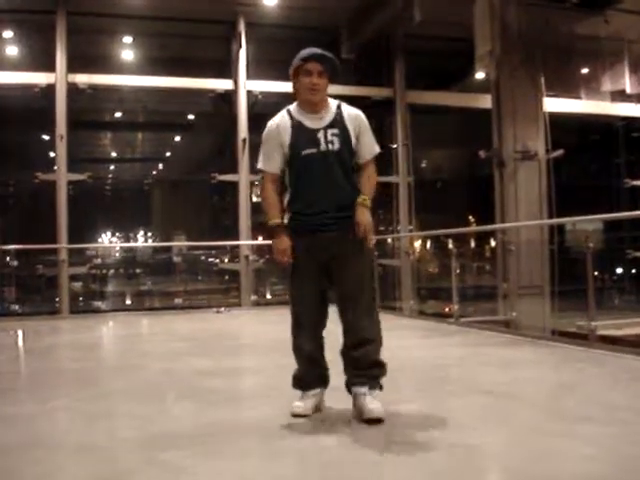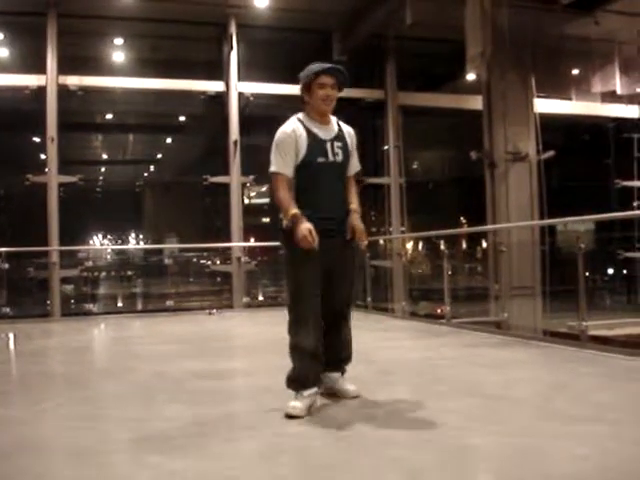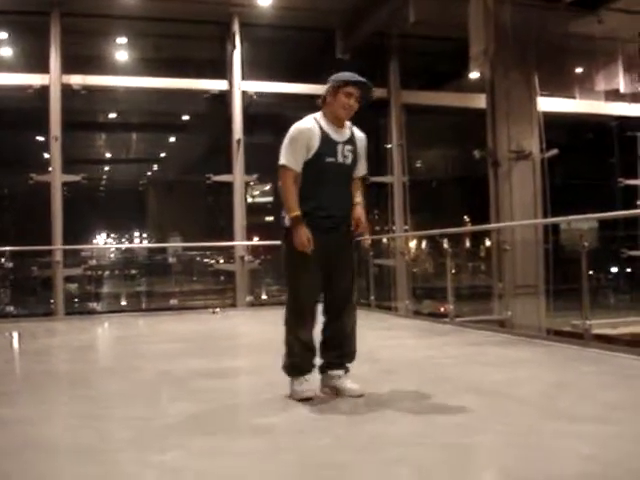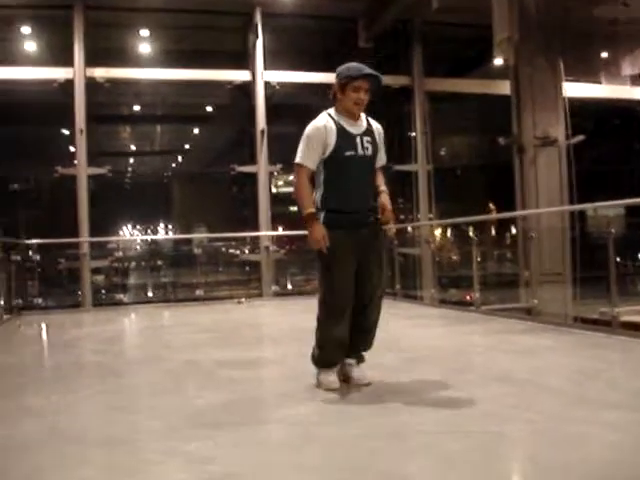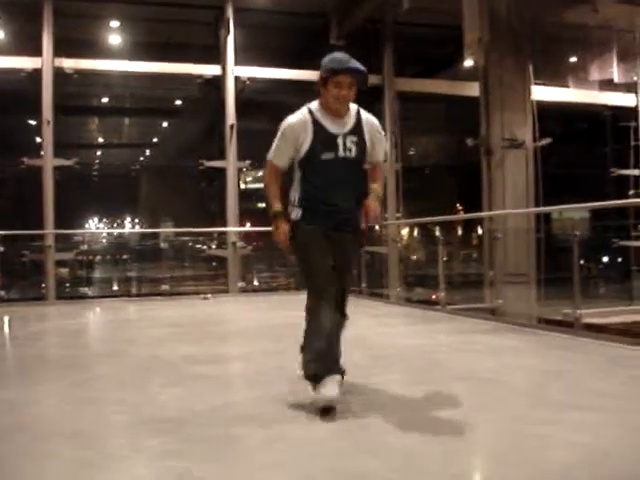
dt=0.5s
person 1, frame 1
left shoulder: (352, 117)
right shoulder: (279, 127)
left elbow: (367, 166)
right elbow: (268, 182)
left wrist: (364, 203)
right wrist: (278, 229)
left hip: (348, 230)
right hip: (303, 234)
left knee: (360, 309)
right knee: (306, 315)
left ankle: (365, 386)
right ankle: (312, 386)
person 1, frame 2
left shoulder: (346, 133)
right shoulder: (290, 132)
right elbow: (280, 185)
left wrist: (355, 212)
right wrist: (297, 219)
left hip: (342, 235)
right hip: (305, 234)
left knee: (339, 308)
right knee: (305, 312)
left ankle: (332, 372)
right ankle: (305, 386)
person 1, frame 3
left shoulder: (358, 139)
right shoulder: (304, 130)
right elbow: (287, 179)
left wrist: (358, 205)
right wrist: (297, 222)
left hip: (342, 233)
right hip: (306, 231)
left knee: (342, 302)
right knee: (302, 304)
left ankle: (335, 370)
right ankle: (300, 374)
person 1, frame 4
left shoulder: (375, 129)
right shoulder: (321, 127)
right elbow: (302, 176)
left wrist: (383, 194)
right wrist: (312, 219)
left hip: (370, 226)
right hip: (333, 227)
left knee: (370, 295)
right knee: (337, 297)
left ankle: (350, 359)
right ankle: (326, 364)
person 1, frame 5
left shoulder: (369, 124)
right shoulder: (297, 124)
left elbow: (377, 165)
right elbow: (273, 171)
left wrist: (374, 194)
right wrist: (278, 217)
left hip: (347, 226)
right hip: (309, 224)
left knee: (335, 299)
right knee: (323, 296)
left ankle: (317, 358)
right ankle: (325, 376)
